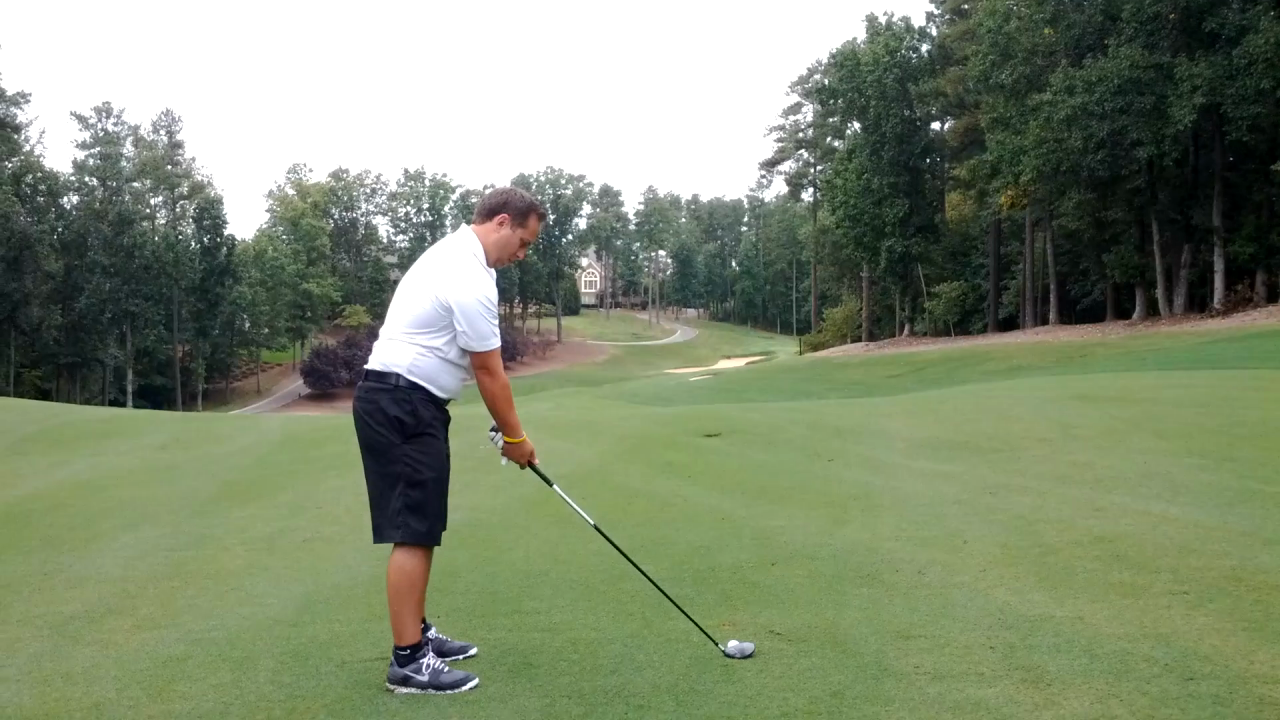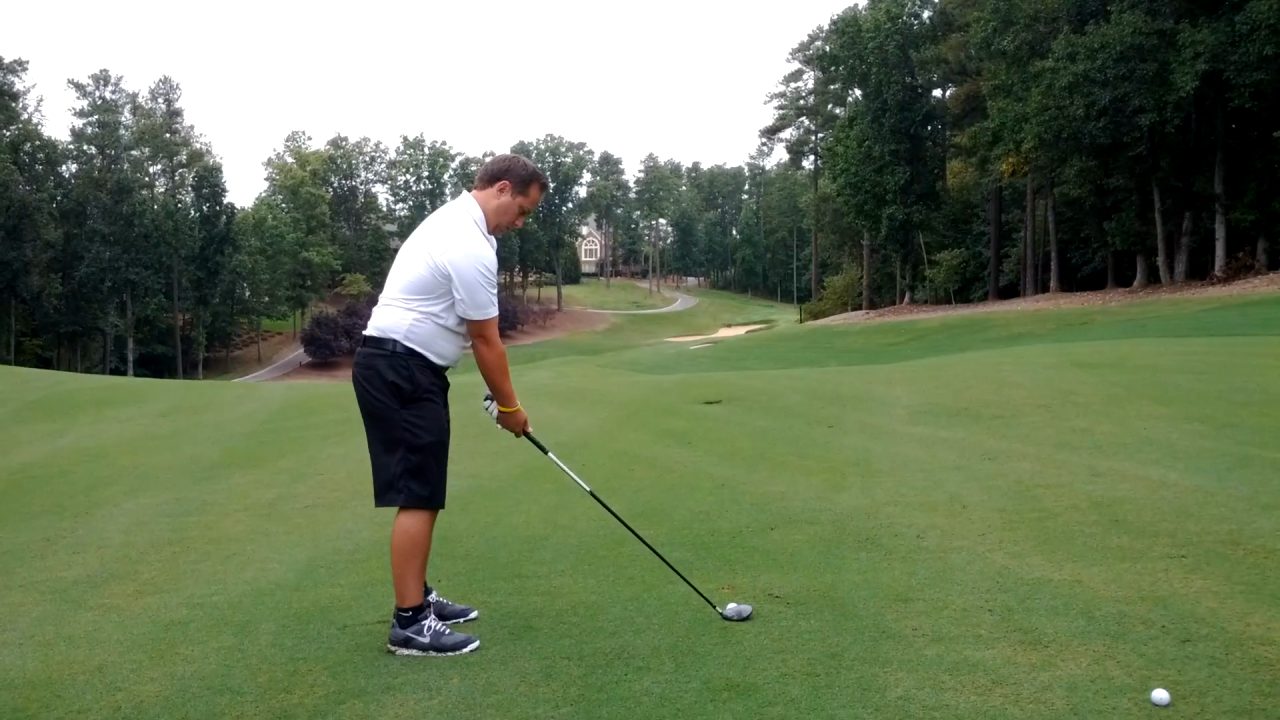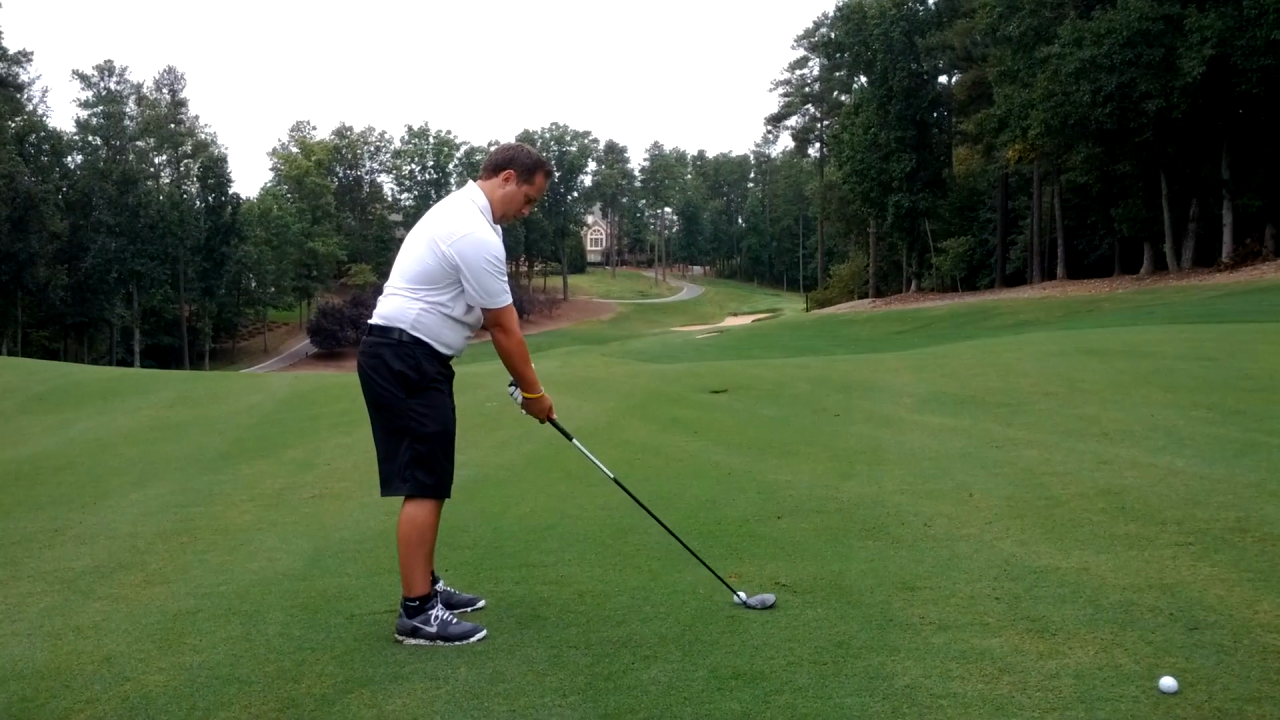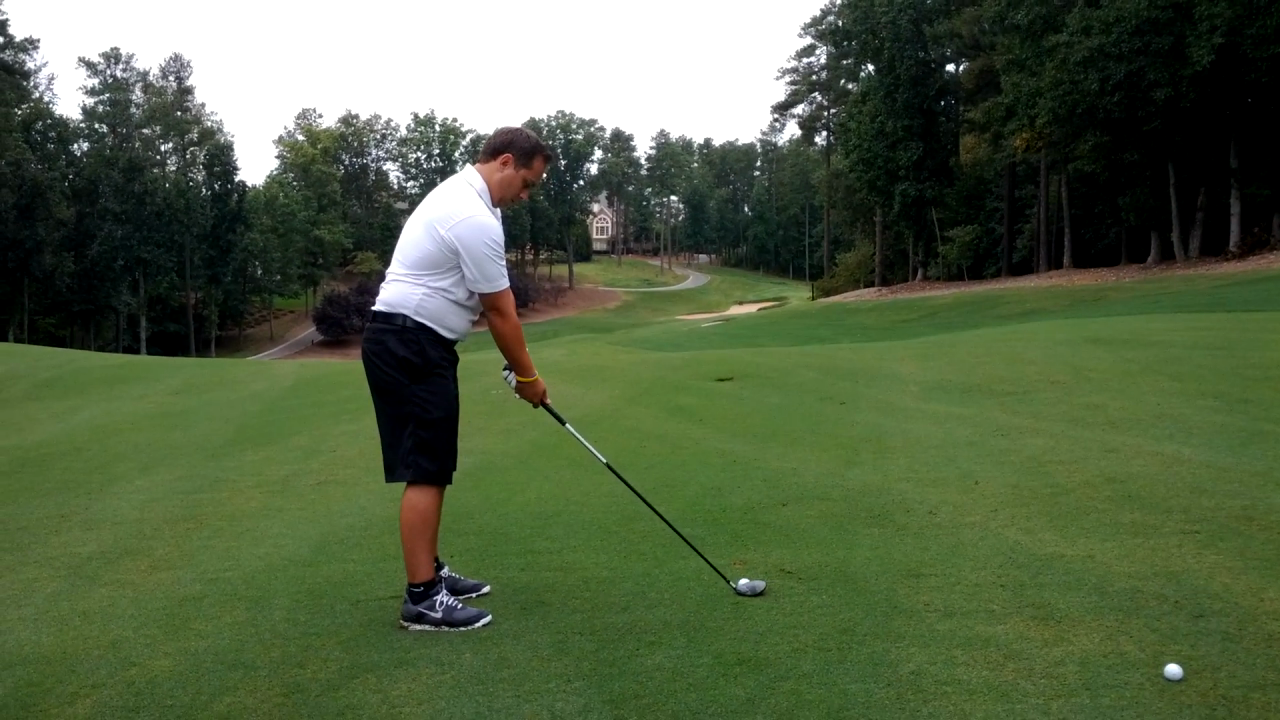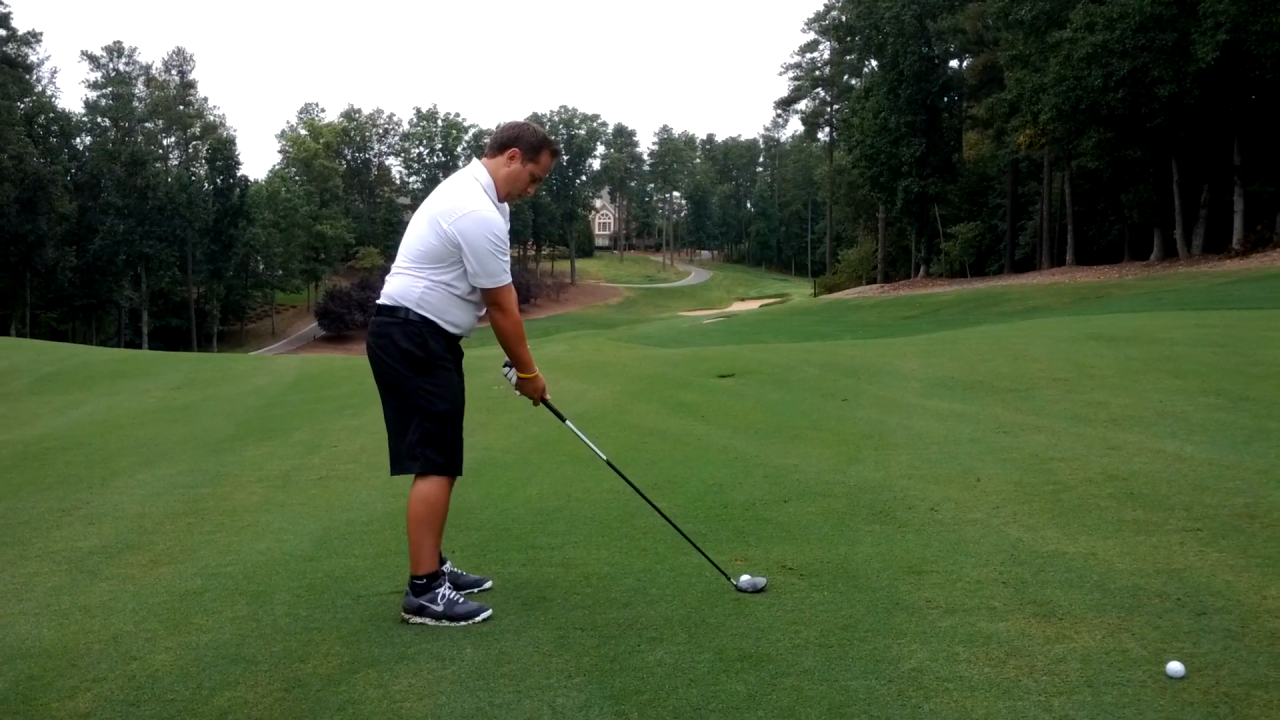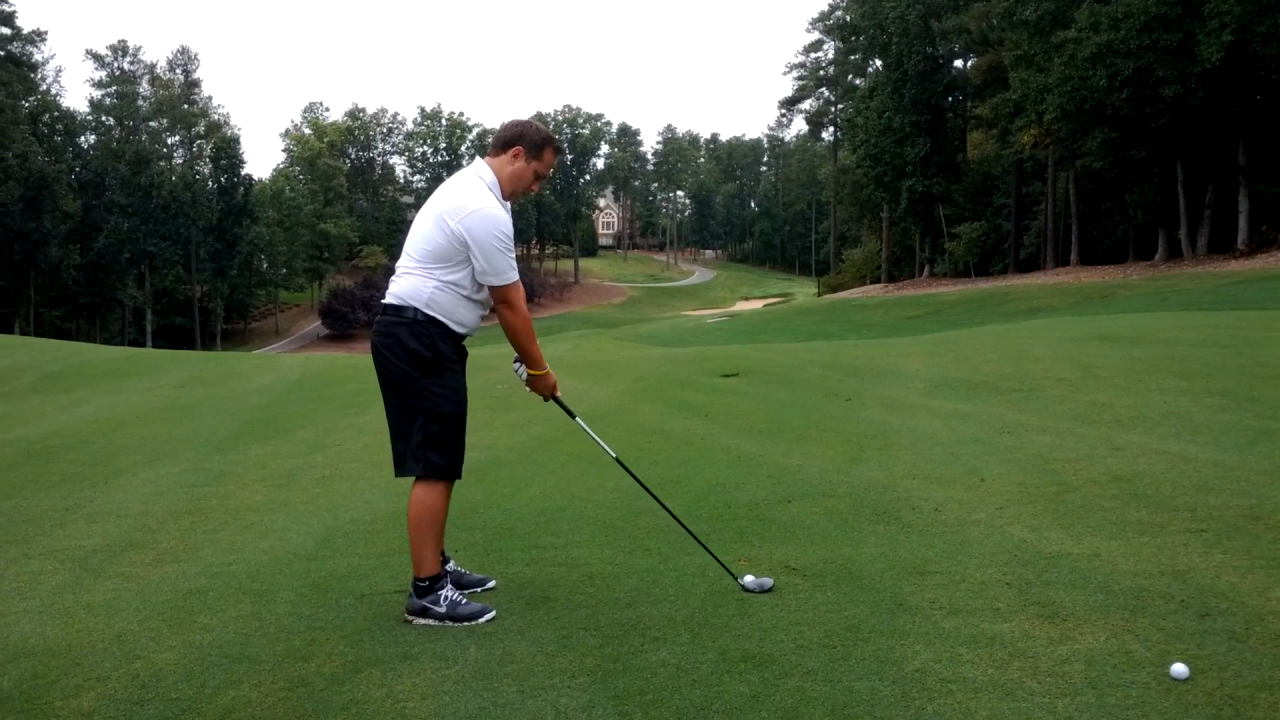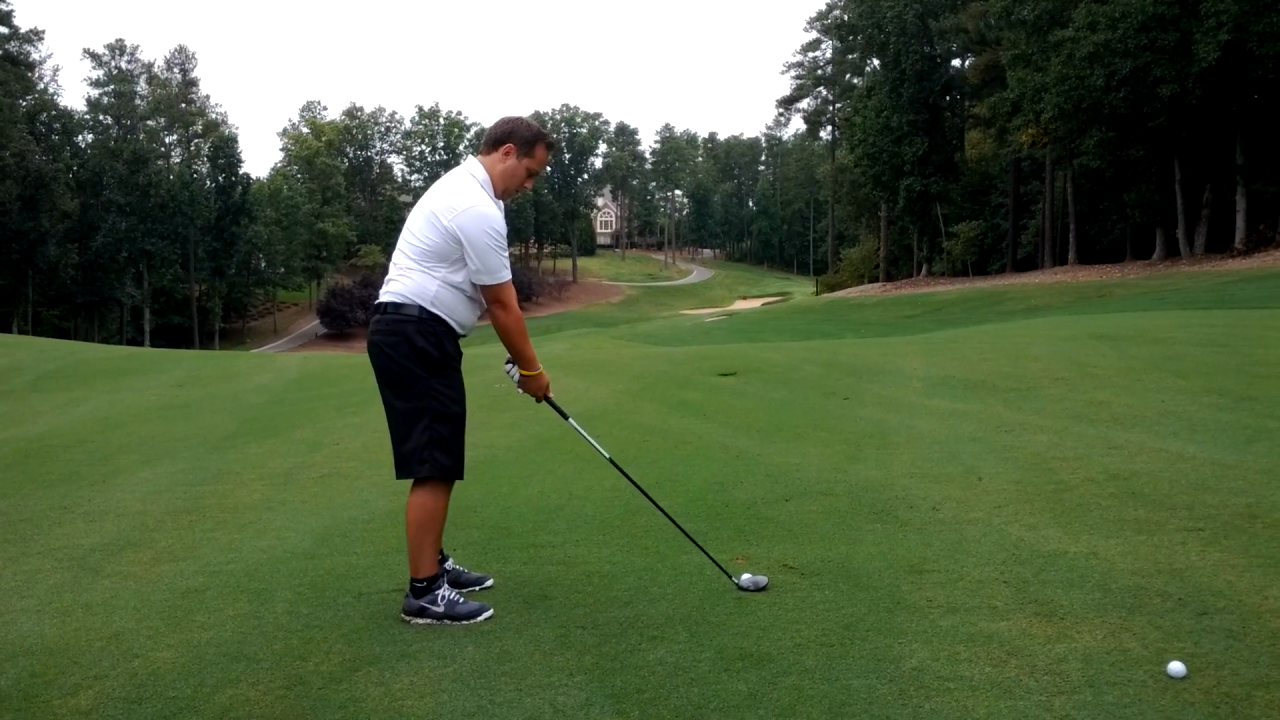
dt=0.7s
person 1, frame 1
left shoulder: (452, 251)
right shoulder: (470, 280)
right elbow: (489, 372)
right wrist: (515, 437)
left hip: (404, 400)
right hip: (401, 405)
left knee: (421, 526)
right knee: (414, 530)
left ankle: (417, 633)
right ankle: (408, 661)
person 1, frame 2
left shoulder: (452, 218)
right shoulder: (471, 248)
right elbow: (486, 341)
right wrist: (509, 406)
left hip: (399, 365)
right hip: (401, 371)
left knee: (422, 490)
right knee: (418, 494)
left ankle: (417, 597)
right ankle: (409, 623)
person 1, frame 3
left shoulder: (459, 209)
right shoulder: (476, 236)
left elbow: (491, 317)
right elbow: (503, 327)
left wrist: (525, 377)
right wrist: (533, 392)
left hip: (405, 354)
right hip: (405, 359)
left knee: (428, 479)
right knee: (423, 483)
left ankle: (424, 586)
right ankle: (416, 612)
person 1, frame 4
left shoulder: (459, 192)
right shoulder: (474, 220)
left elbow: (493, 302)
right elbow: (499, 311)
left wrist: (518, 363)
right wrist: (527, 375)
left hip: (411, 341)
right hip: (409, 345)
left knee: (432, 466)
right knee: (425, 470)
left ankle: (430, 572)
right ankle: (421, 599)
person 1, frame 5
left shoulder: (467, 188)
right shoulder: (479, 214)
left elbow: (493, 296)
right elbow: (501, 306)
right wrist: (527, 372)
left hip: (419, 334)
right hip: (412, 338)
left knee: (439, 457)
right knee: (435, 462)
left ankle: (431, 567)
right ankle: (423, 591)
person 1, frame 6
left shoulder: (470, 186)
right shoulder: (484, 212)
left elbow: (501, 295)
right elbow: (510, 304)
left wrist: (527, 360)
right wrist: (538, 369)
left hip: (420, 335)
right hip: (418, 339)
left knee: (440, 461)
right knee: (434, 465)
left ankle: (435, 566)
right ankle: (426, 593)
person 1, frame 7
left shoulder: (464, 185)
right shoulder: (478, 211)
left elbow: (496, 294)
right elbow: (502, 304)
left wrist: (519, 358)
right wrist: (531, 369)
left hip: (413, 333)
right hip: (416, 337)
left knee: (438, 459)
right knee: (436, 465)
left ankle: (434, 566)
right ankle: (423, 593)
